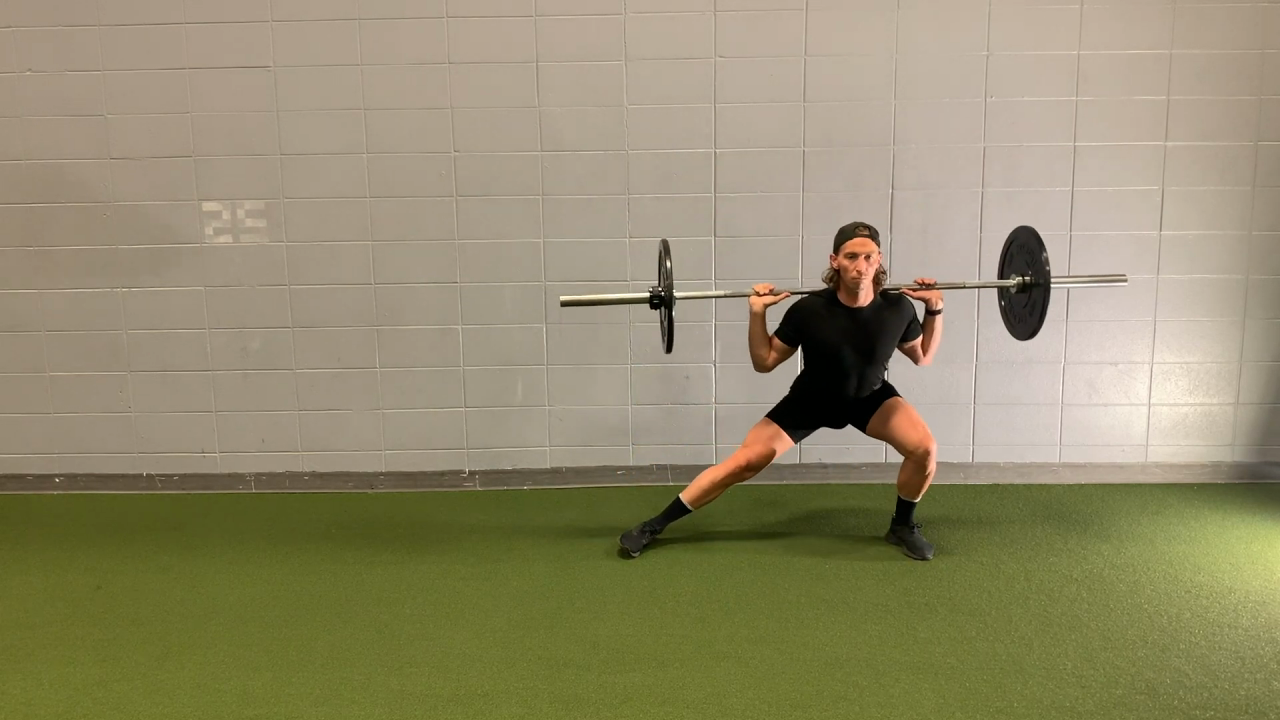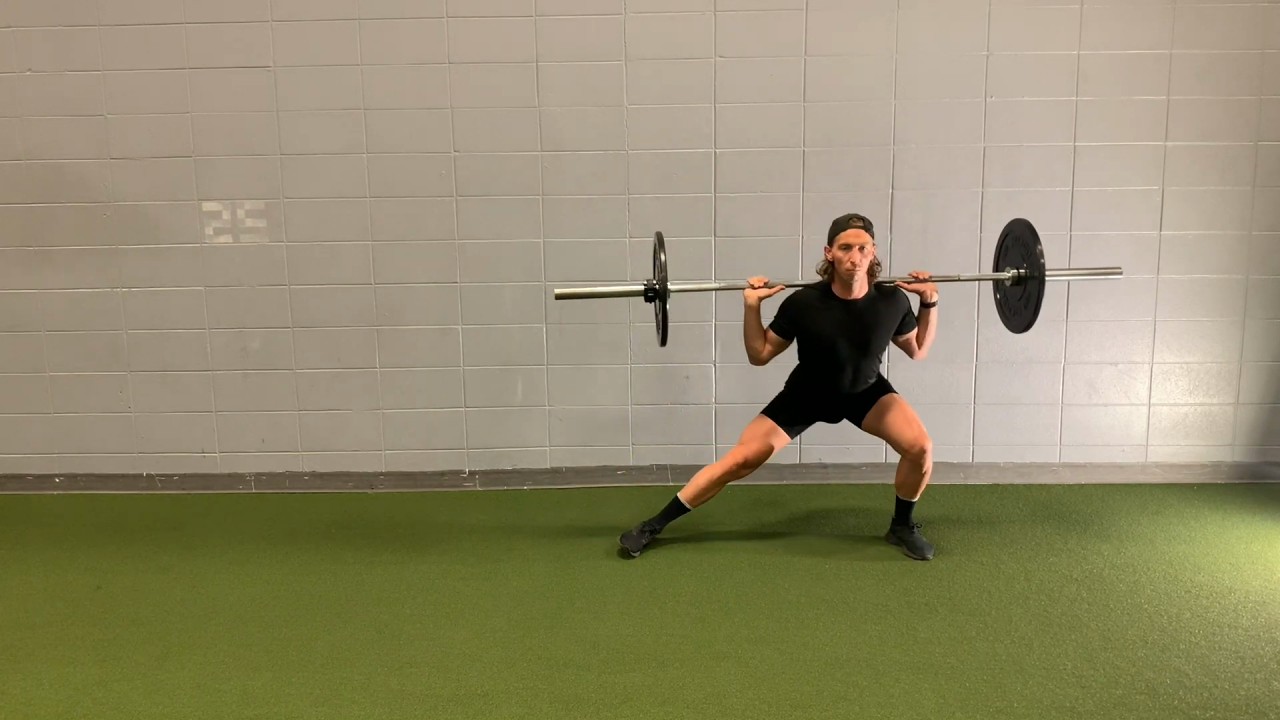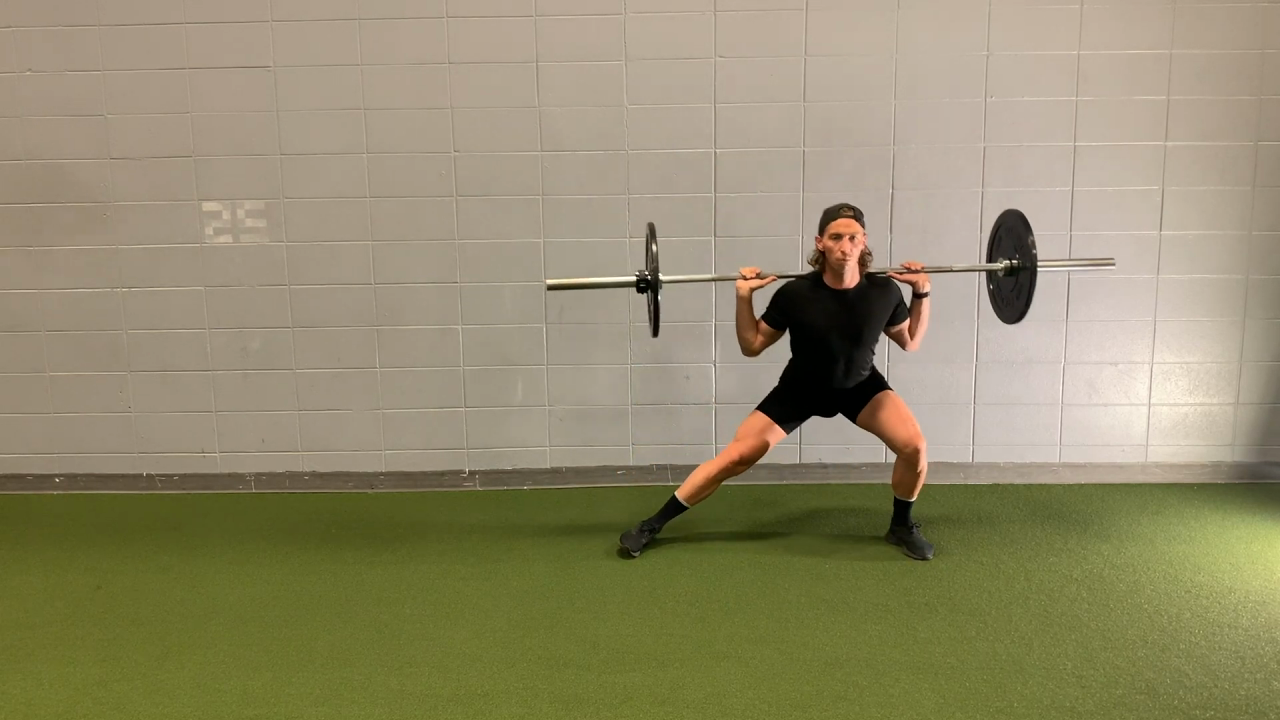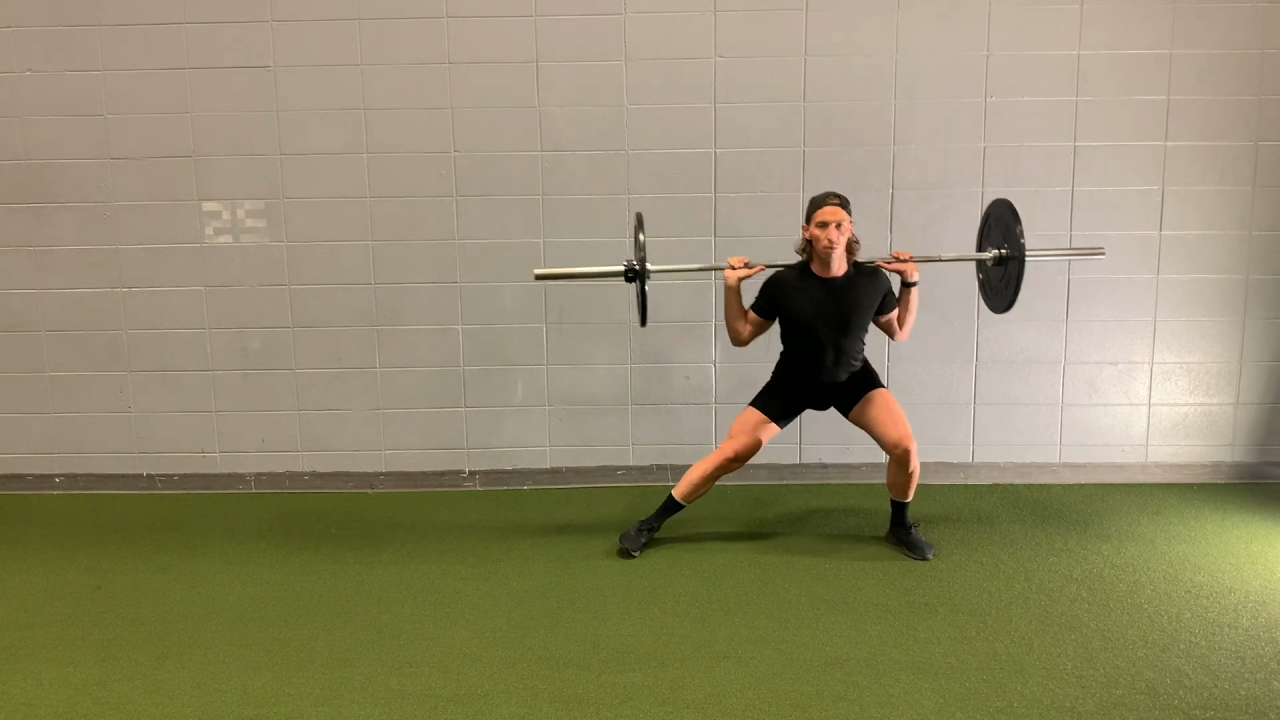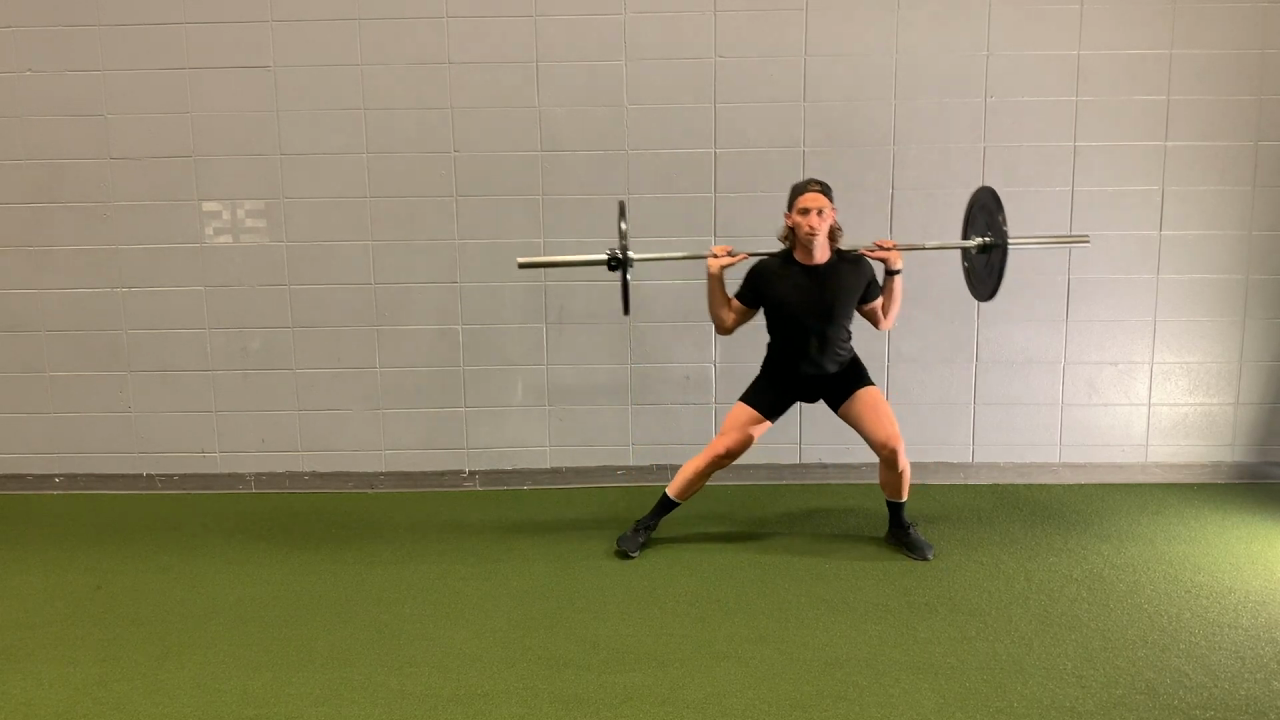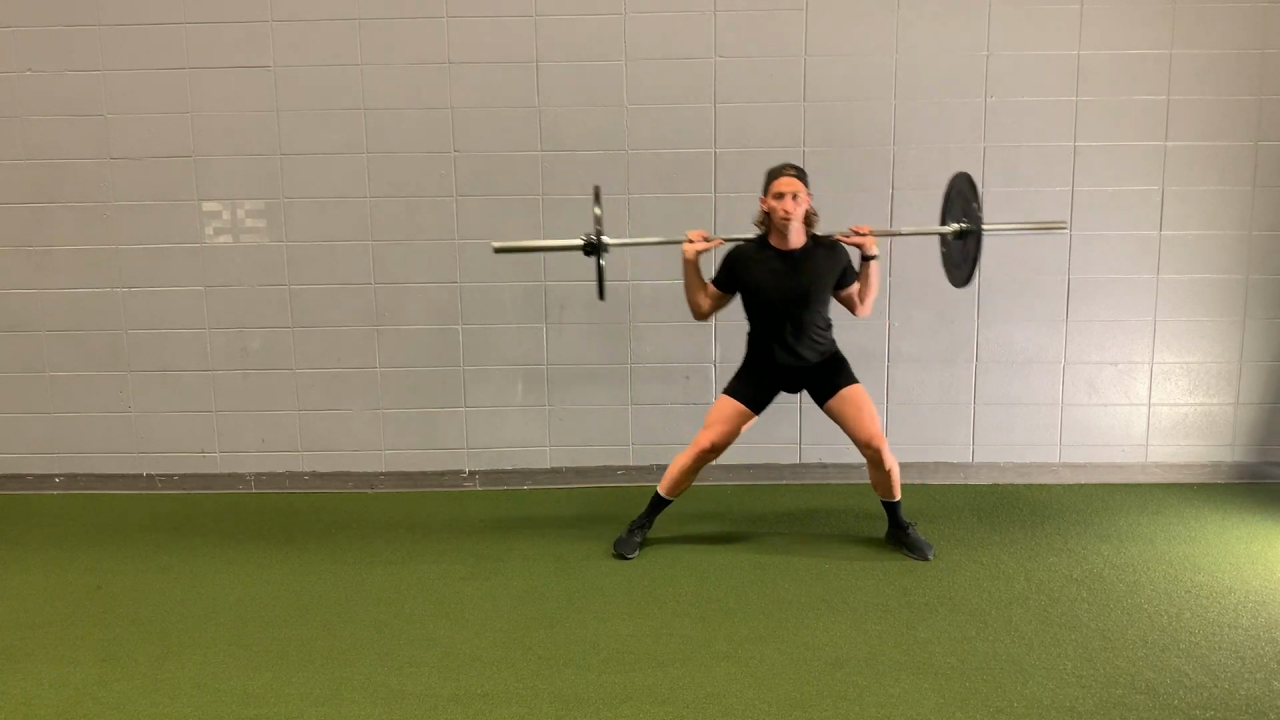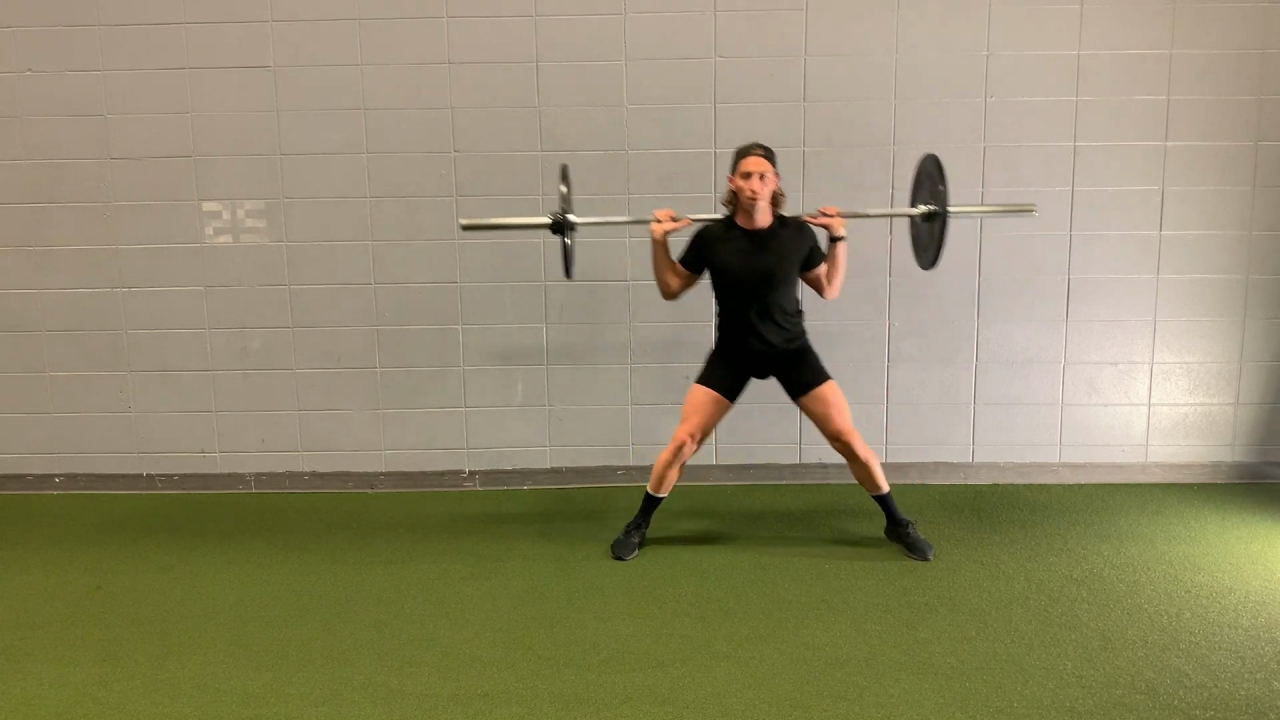
dt=0.1s
person 1, frame 1
left shoulder: (897, 309)
right shoulder: (809, 310)
left elbow: (922, 356)
right elbow: (764, 362)
left wrist: (935, 310)
right wrist: (757, 313)
left hip: (869, 396)
right hip: (809, 401)
left knee: (924, 448)
right knee: (742, 463)
left ankle: (902, 526)
right ankle: (654, 525)
person 1, frame 2
left shoulder: (892, 301)
right shoulder: (804, 303)
left elbow: (917, 350)
right elbow: (760, 355)
left wrist: (930, 302)
right wrist: (752, 307)
left hip: (865, 391)
right hip: (805, 395)
left knee: (919, 446)
right knee: (740, 460)
left ankle: (902, 526)
right ankle: (654, 524)
person 1, frame 3
left shoulder: (884, 291)
right shoulder: (796, 294)
left elbow: (910, 341)
right elbow: (752, 346)
left wrist: (922, 293)
right wrist: (744, 297)
left hip: (860, 385)
right hip: (799, 389)
left knee: (914, 446)
right knee: (735, 457)
left ankle: (902, 526)
right ankle: (653, 524)
person 1, frame 4
left shoulder: (870, 279)
right shoulder: (783, 284)
left elbow: (898, 331)
right elbow: (741, 335)
left wrist: (910, 283)
right wrist: (732, 287)
left hip: (851, 377)
right hip: (792, 382)
left knee: (903, 445)
right knee: (731, 453)
left ankle: (901, 526)
right ankle: (651, 524)
person 1, frame 5
left shoulder: (855, 267)
right shoulder: (767, 272)
left elbow: (883, 320)
right elbow: (725, 324)
left wrist: (893, 270)
right wrist: (715, 277)
left hip: (841, 371)
right hip: (780, 375)
left knee: (892, 446)
right knee: (721, 450)
left ankle: (899, 527)
right ankle: (647, 523)
person 1, frame 6
left shoulder: (824, 251)
right shoulder: (743, 257)
left elbow: (860, 308)
right elbow: (702, 310)
left wrist: (871, 258)
right wrist: (692, 261)
left hip: (822, 362)
right hip: (761, 366)
left knee: (875, 444)
right knee: (706, 445)
left ankle: (899, 527)
right ankle: (642, 524)
person 1, frame 7
left shoulder: (797, 233)
right shoulder: (711, 237)
left elbow: (828, 289)
right elbow: (671, 289)
left wrist: (836, 237)
right wrist: (658, 242)
left hip: (791, 348)
right hip: (733, 352)
left knee: (846, 437)
right knee: (685, 438)
left ankle: (897, 523)
right ankle: (639, 525)
